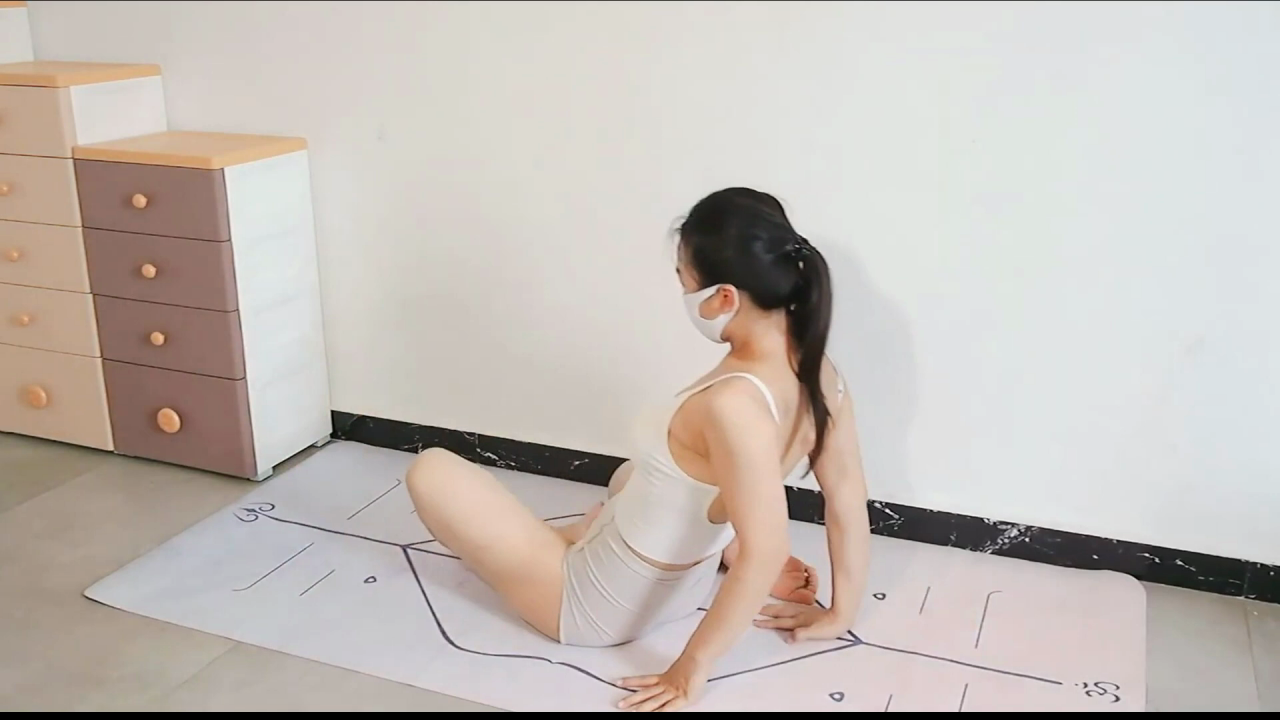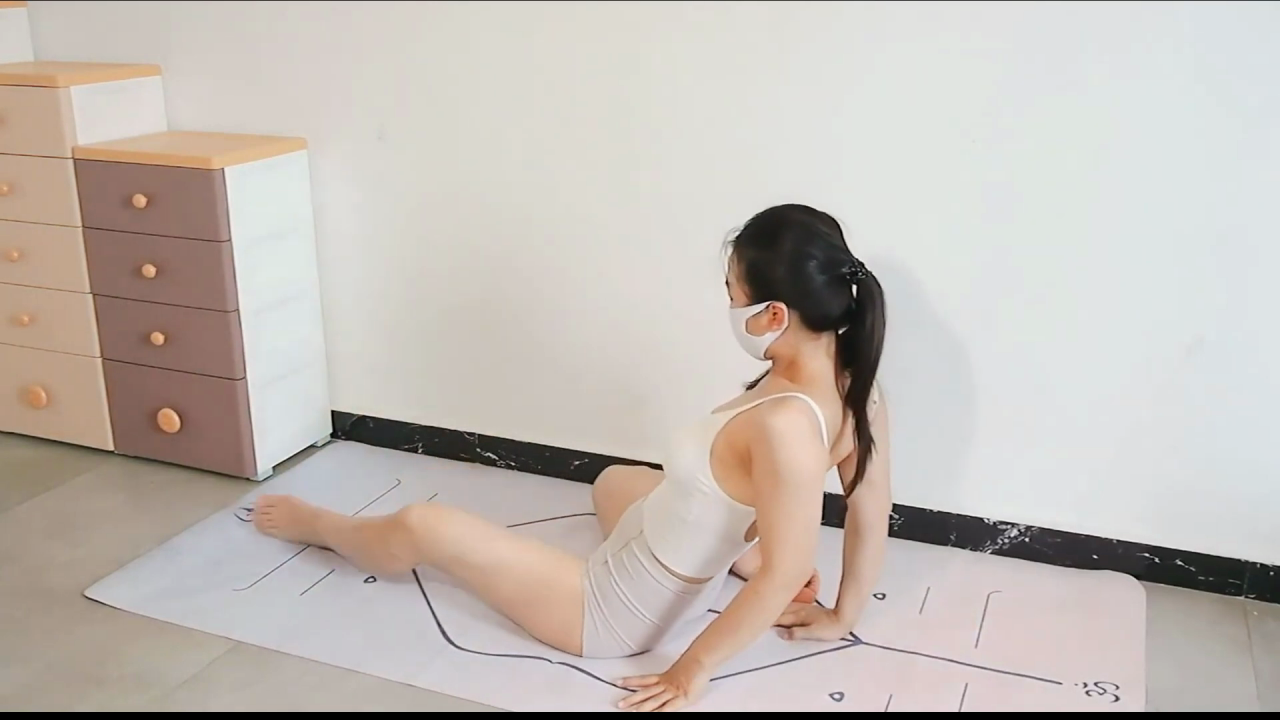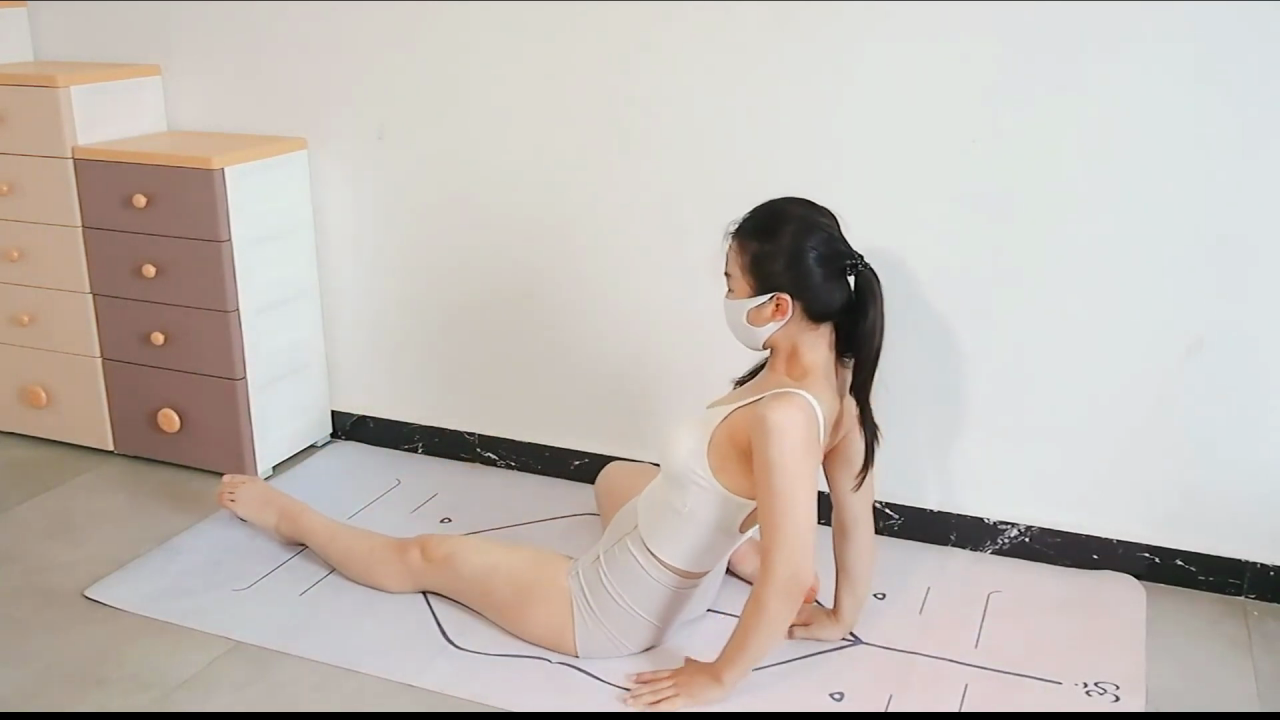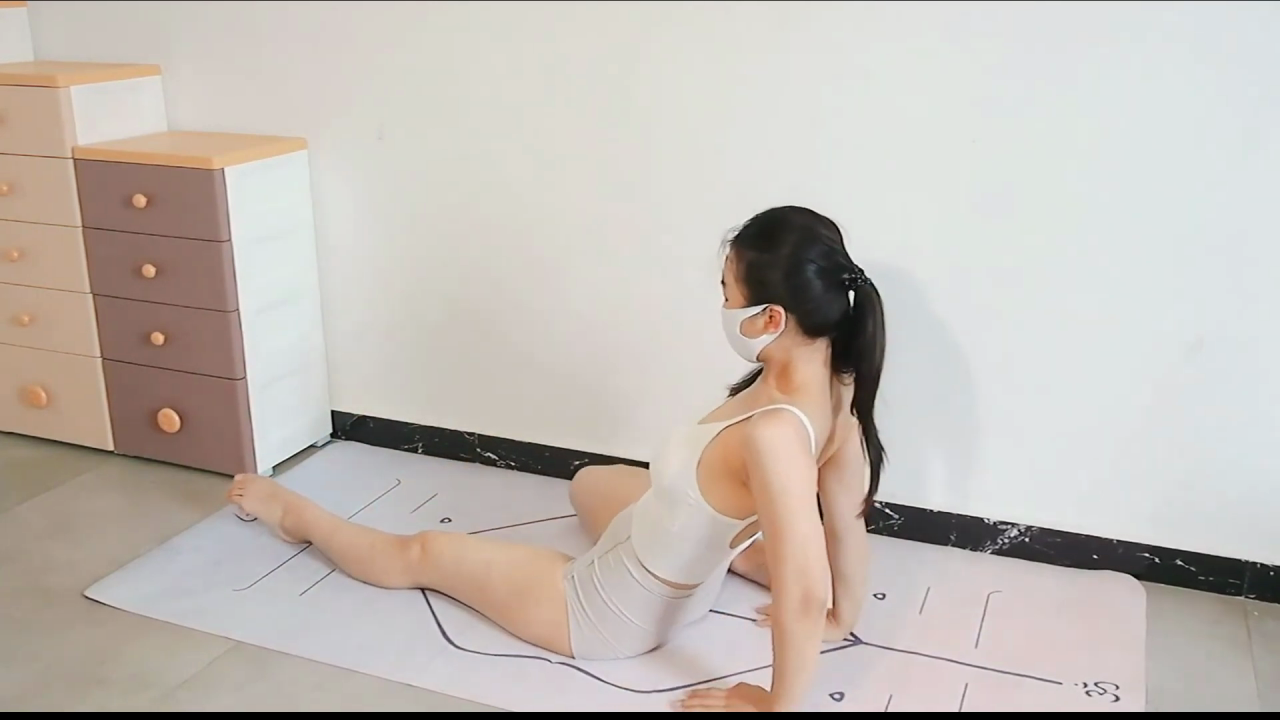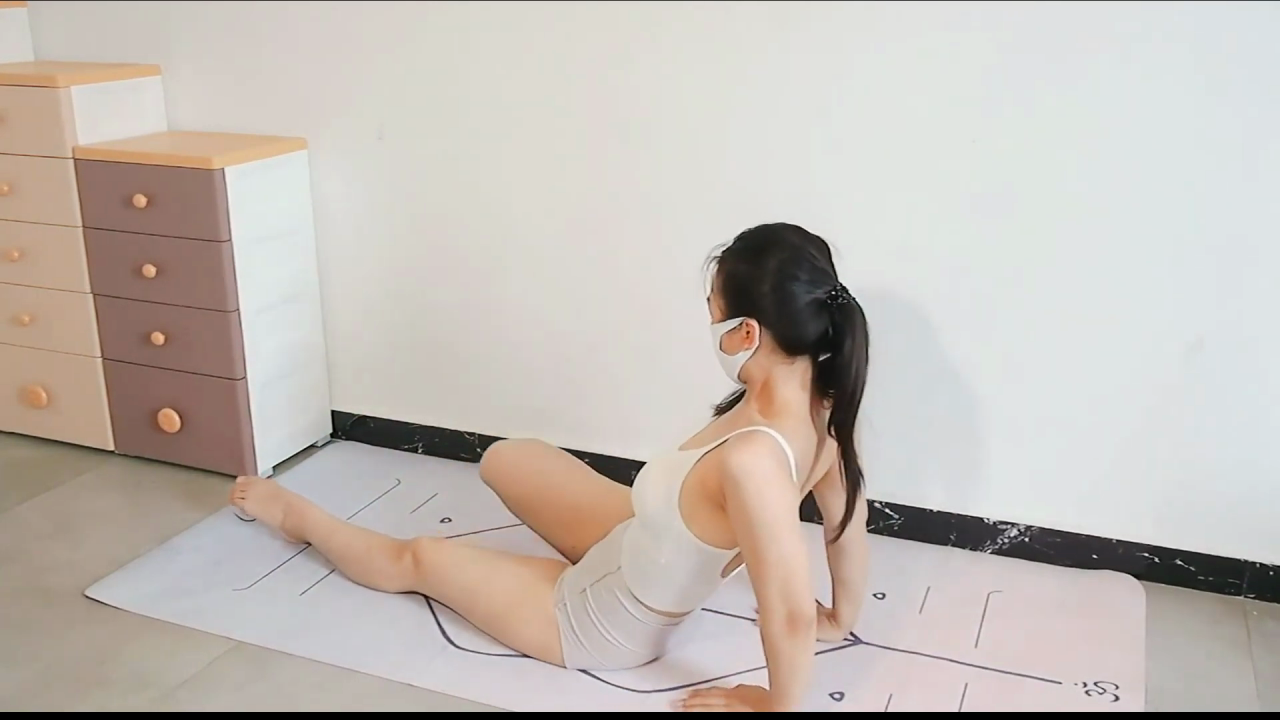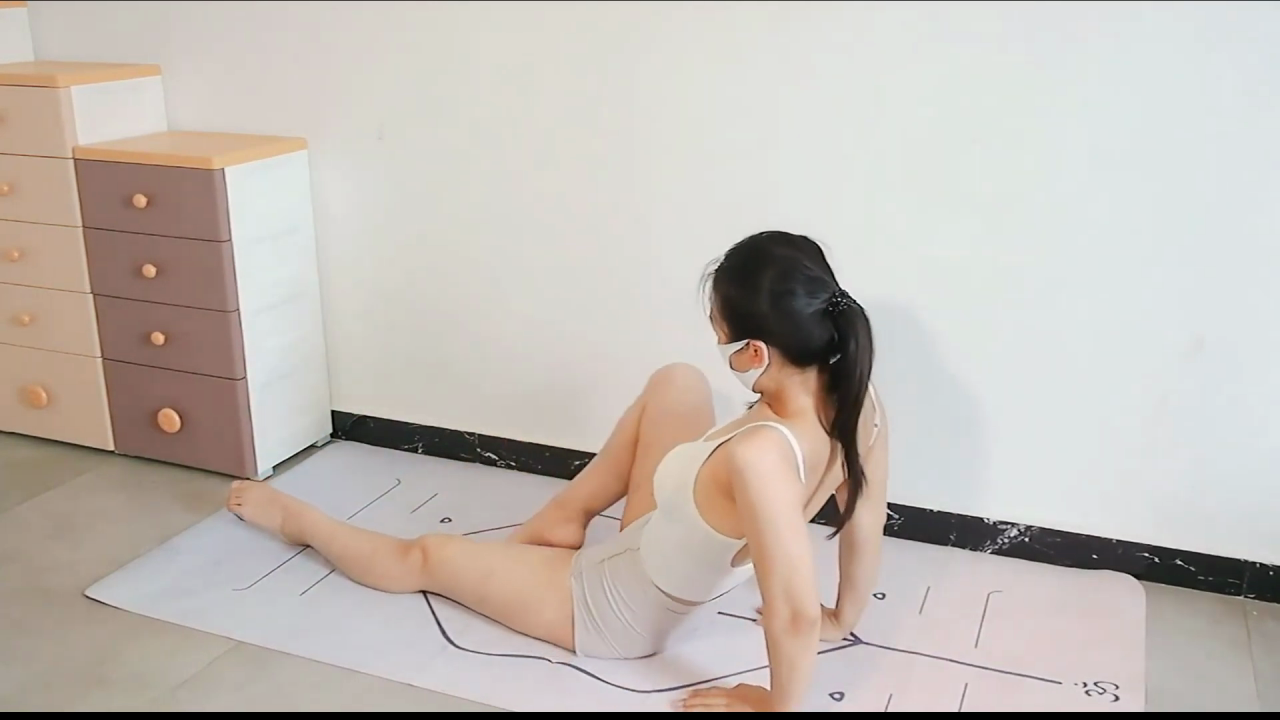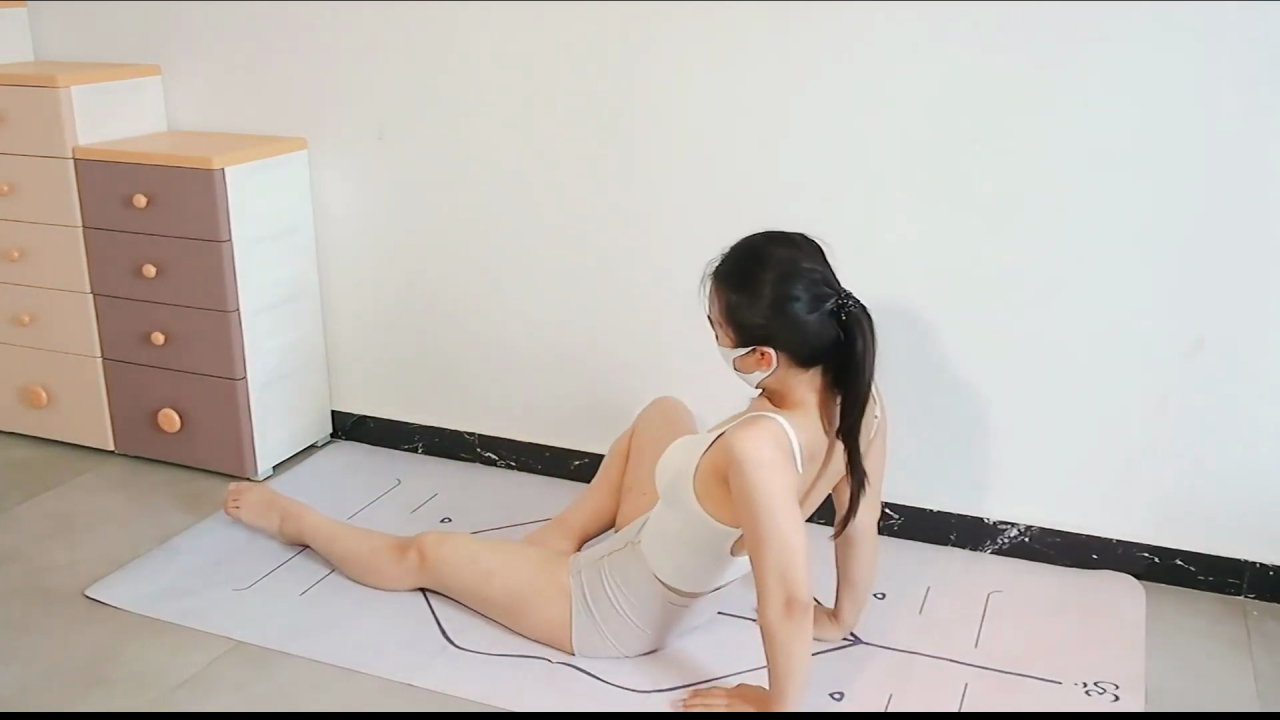
dt=0.7s
person 1, frame 1
left shoulder: (733, 402)
right shoulder: (817, 369)
left elbow: (764, 556)
right elbow: (848, 497)
left wrist: (690, 669)
right wrist: (839, 612)
left hip: (600, 605)
right hip: (686, 584)
left knee: (431, 473)
right knee: (632, 476)
person 1, frame 2
left shoulder: (786, 425)
right shoulder: (852, 385)
left elbow: (784, 575)
right elbow: (872, 507)
left wrist: (692, 671)
right wrist: (840, 614)
left hip: (616, 614)
right hip: (673, 577)
left knee: (424, 525)
right knee: (617, 481)
left ankle: (317, 525)
person 1, frame 3
left shoulder: (783, 416)
right shoulder: (839, 376)
left elbow: (793, 577)
right elbow: (854, 505)
left wrist: (720, 676)
right wrist: (841, 615)
left hip: (618, 610)
right hip: (685, 580)
left knee: (429, 558)
right knee: (617, 476)
left ankle: (290, 518)
right ankle: (749, 556)
person 1, frame 4
left shoulder: (775, 433)
right shoulder: (836, 387)
left elbow: (805, 596)
right elbow: (846, 512)
left wrist: (778, 706)
right wrist: (843, 616)
left hip: (614, 614)
right hip: (684, 581)
left knee: (427, 554)
right knee: (592, 482)
left ankle: (297, 516)
right ankle: (752, 554)
person 1, frame 5
left shoulder: (751, 459)
right shoulder: (827, 402)
left elbow: (791, 613)
right elbow: (847, 519)
left wrist: (777, 706)
right wrist: (841, 618)
left hip: (606, 627)
right hip: (637, 543)
left knee: (418, 559)
right knee: (504, 462)
left ankle: (299, 516)
person 1, frame 6
left shoulder: (758, 456)
right shoulder: (857, 407)
left elbow: (795, 613)
right elbow: (866, 524)
left wrist: (779, 704)
right wrist: (842, 618)
left hip: (616, 609)
right hip: (664, 552)
left knee: (426, 557)
right knee: (676, 382)
left ankle: (295, 518)
right ankle: (562, 517)
person 1, frame 7
left shoulder: (756, 447)
right shoulder: (858, 403)
left elbow: (787, 602)
right elbow: (860, 523)
left wrist: (779, 705)
right wrist: (842, 617)
left hip: (618, 613)
right hip: (676, 581)
left knee: (425, 554)
right knee: (664, 414)
left ankle: (294, 518)
right ankle: (564, 533)
